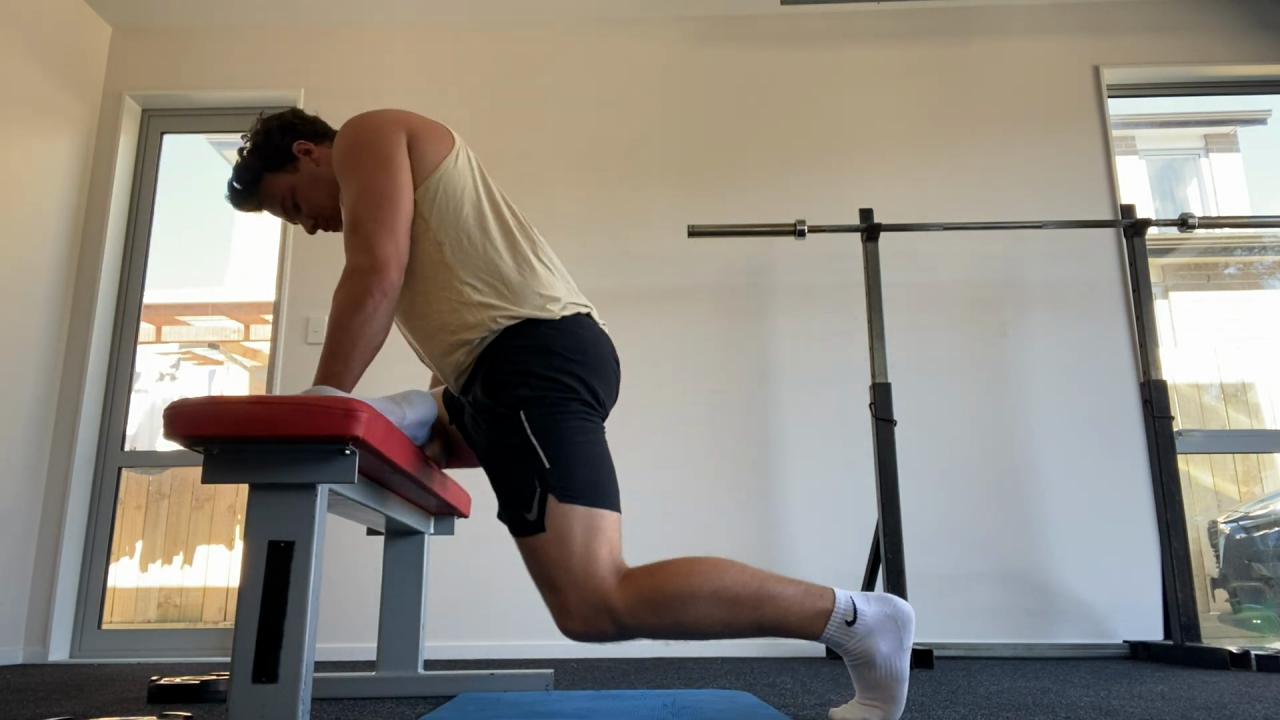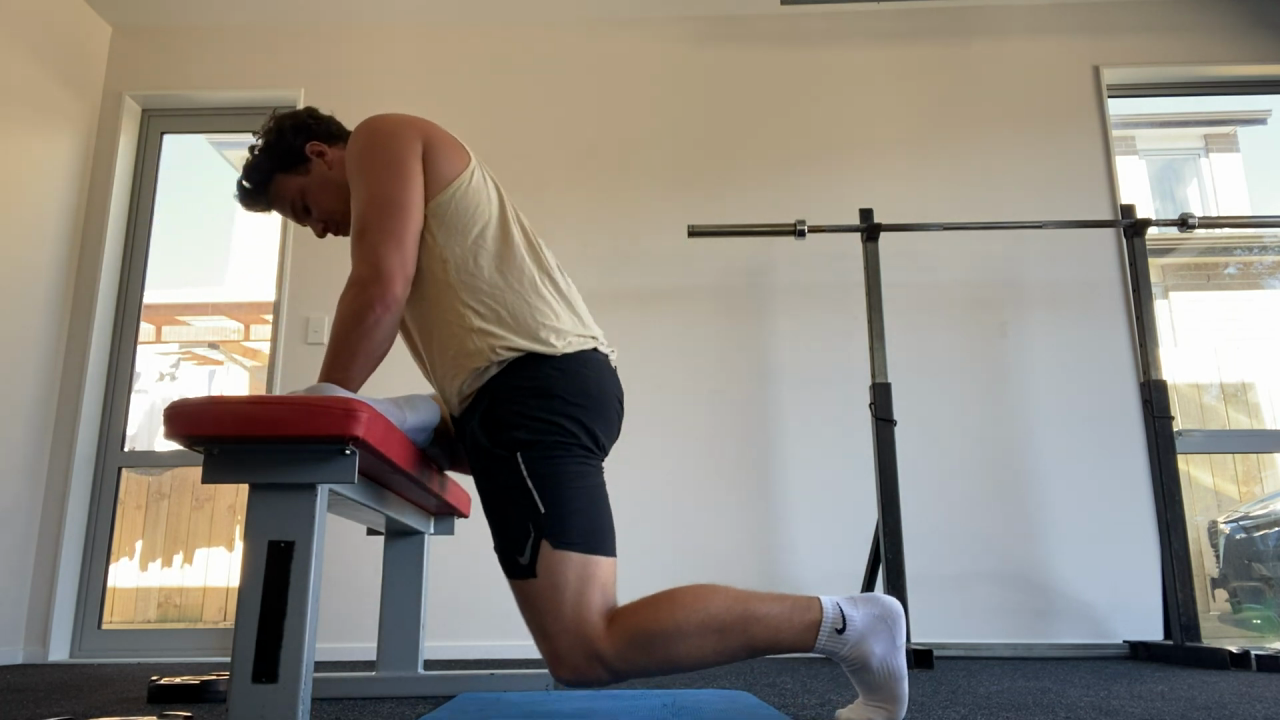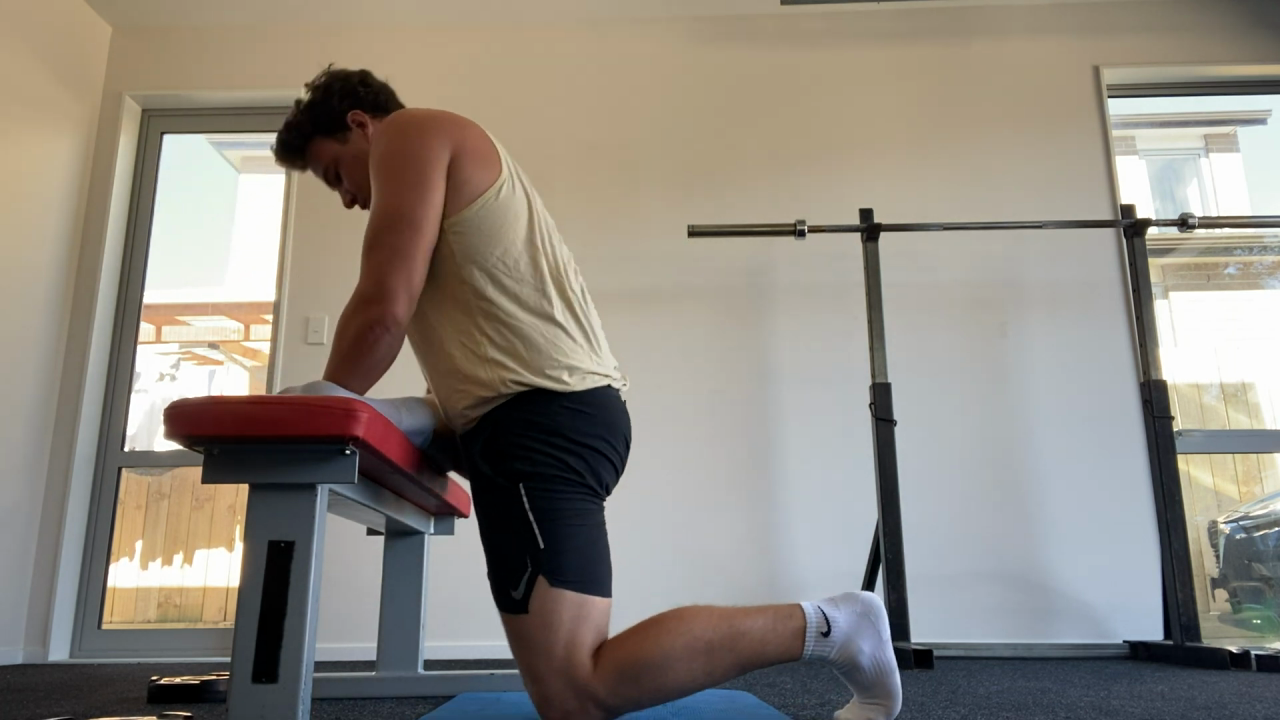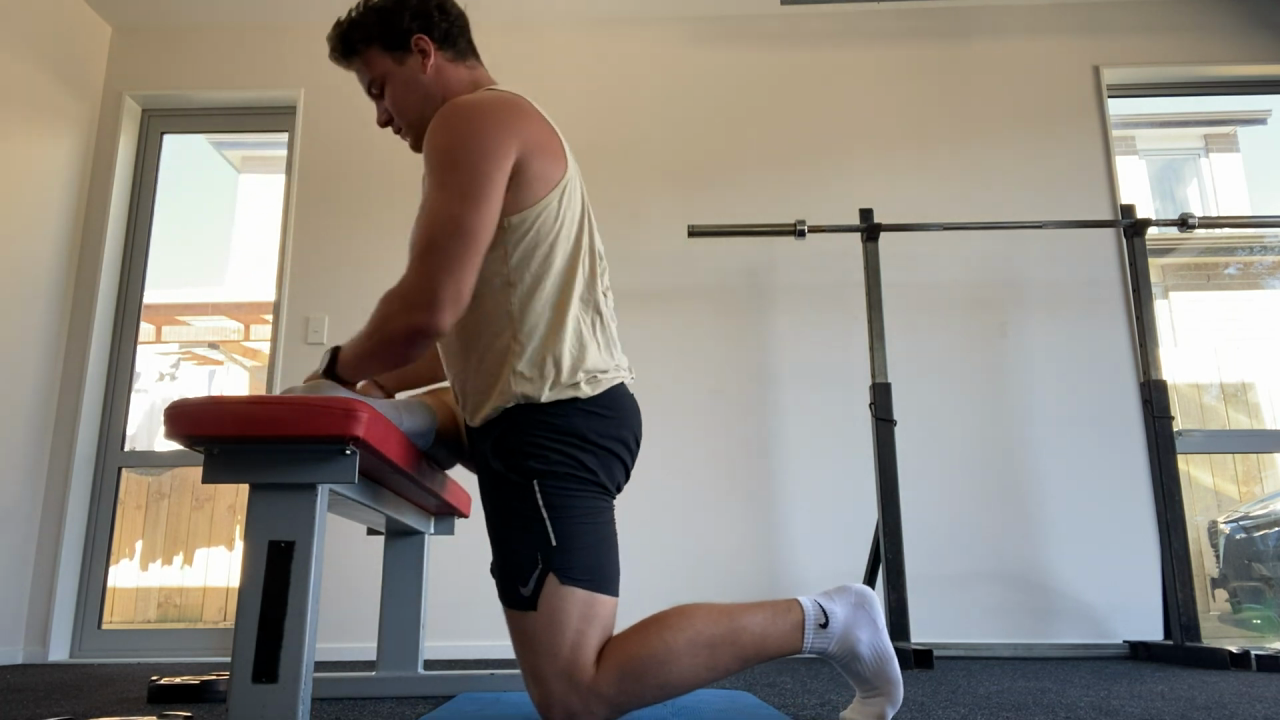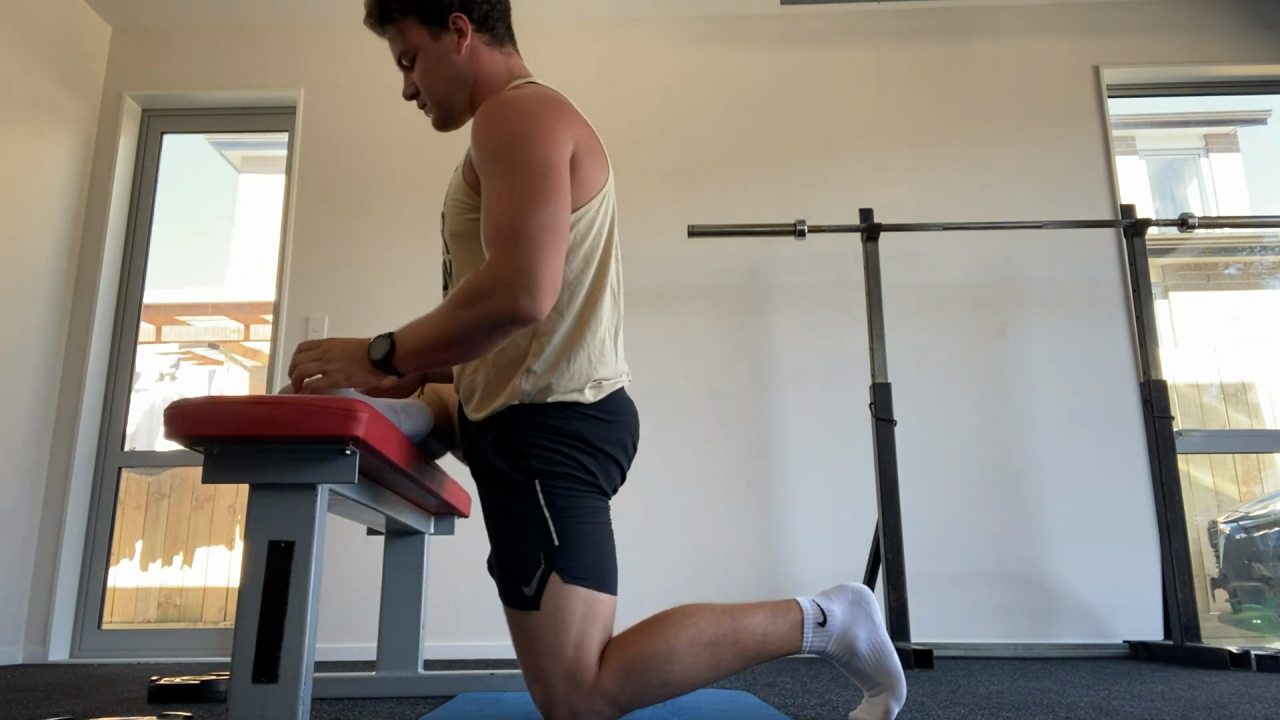
dt=0.3s
person 1, frame 1
left shoulder: (369, 135)
right shoulder: (405, 182)
left elbow: (374, 276)
right elbow: (459, 317)
right wrist: (418, 430)
left hip: (535, 359)
right hip: (514, 365)
left knee: (594, 606)
right knee: (422, 437)
left ankle: (856, 620)
person 1, frame 2
left shoulder: (384, 139)
right shoulder: (421, 188)
left elbow: (379, 290)
left hip: (537, 387)
right hip: (539, 385)
left knee: (583, 650)
left ankle: (844, 623)
person 1, frame 3
left shoulder: (412, 134)
right shoulder: (458, 171)
left elbow: (383, 306)
left hip: (543, 422)
right hip: (554, 412)
left ankle: (827, 626)
person 1, frame 4
left shoulder: (472, 119)
right shoulder: (502, 127)
left elbow: (431, 309)
left wrist: (339, 374)
right wrist: (378, 377)
left hip: (551, 424)
right hip: (552, 412)
left ankle: (822, 621)
person 1, frame 5
left shoulder: (519, 115)
right shoulder: (522, 123)
left elbow: (520, 295)
left wrist: (382, 356)
right wrist: (405, 372)
left hip: (548, 425)
right hip: (543, 414)
left ankle: (819, 619)
